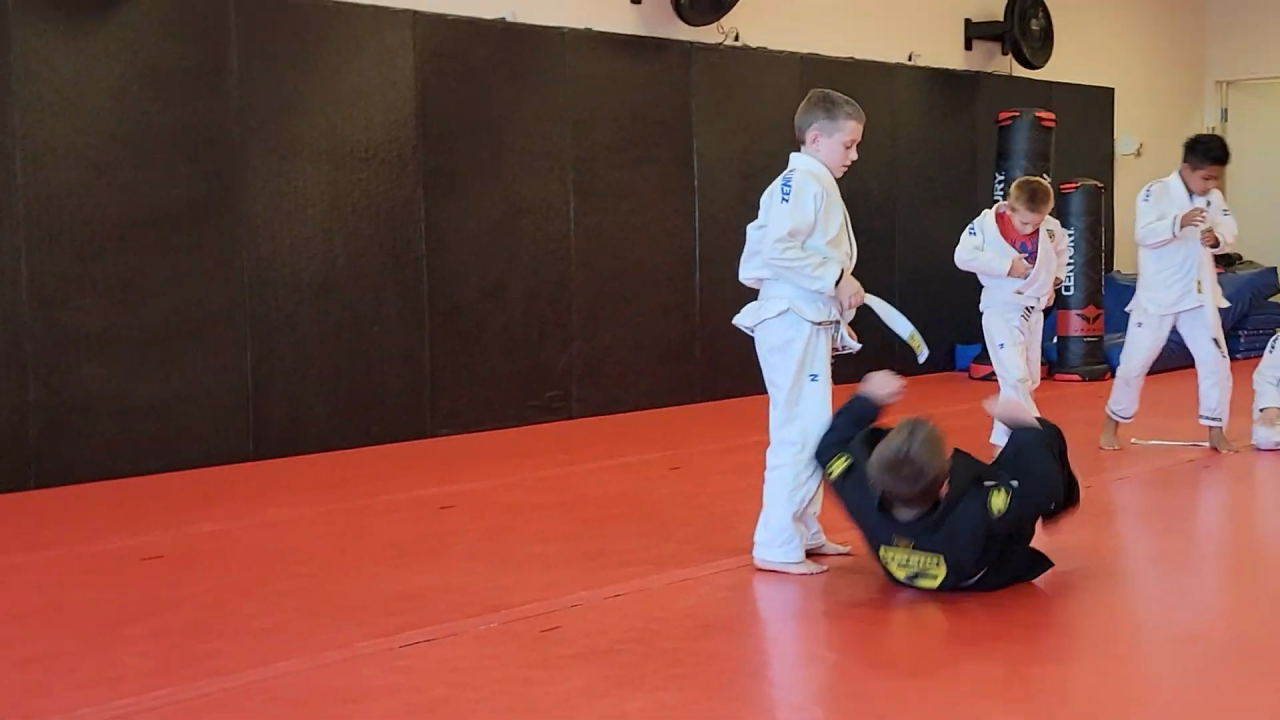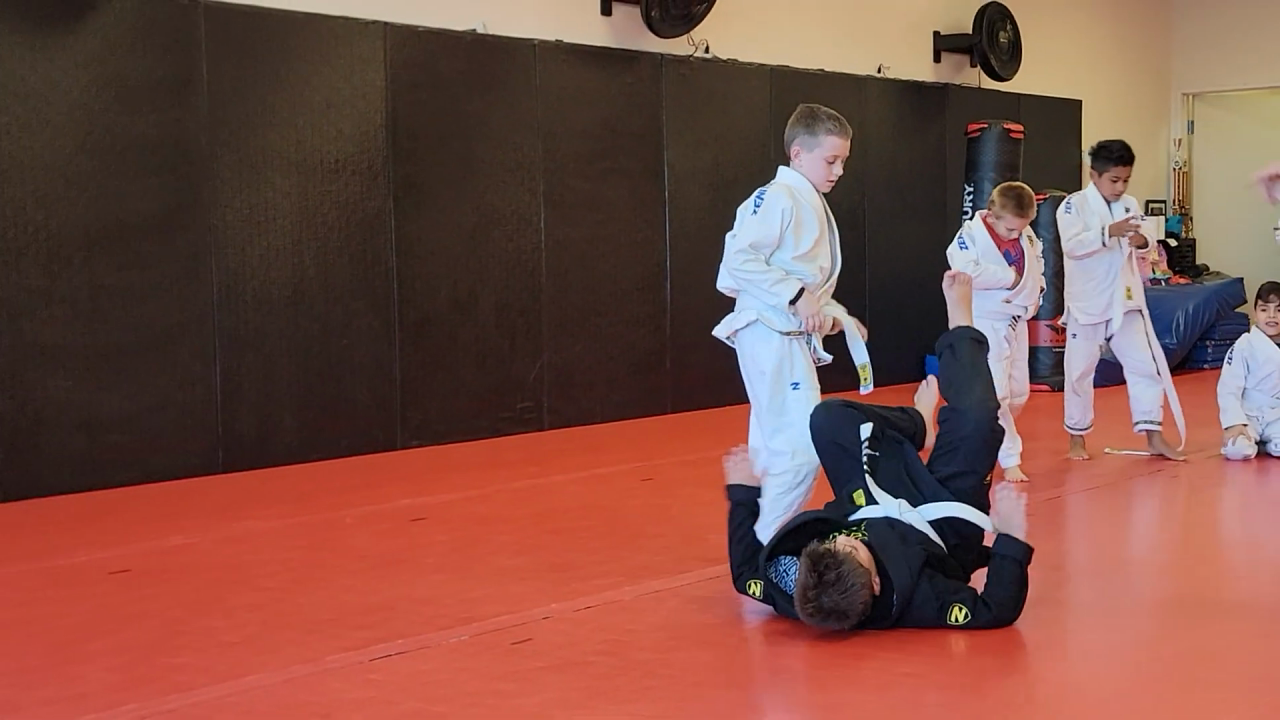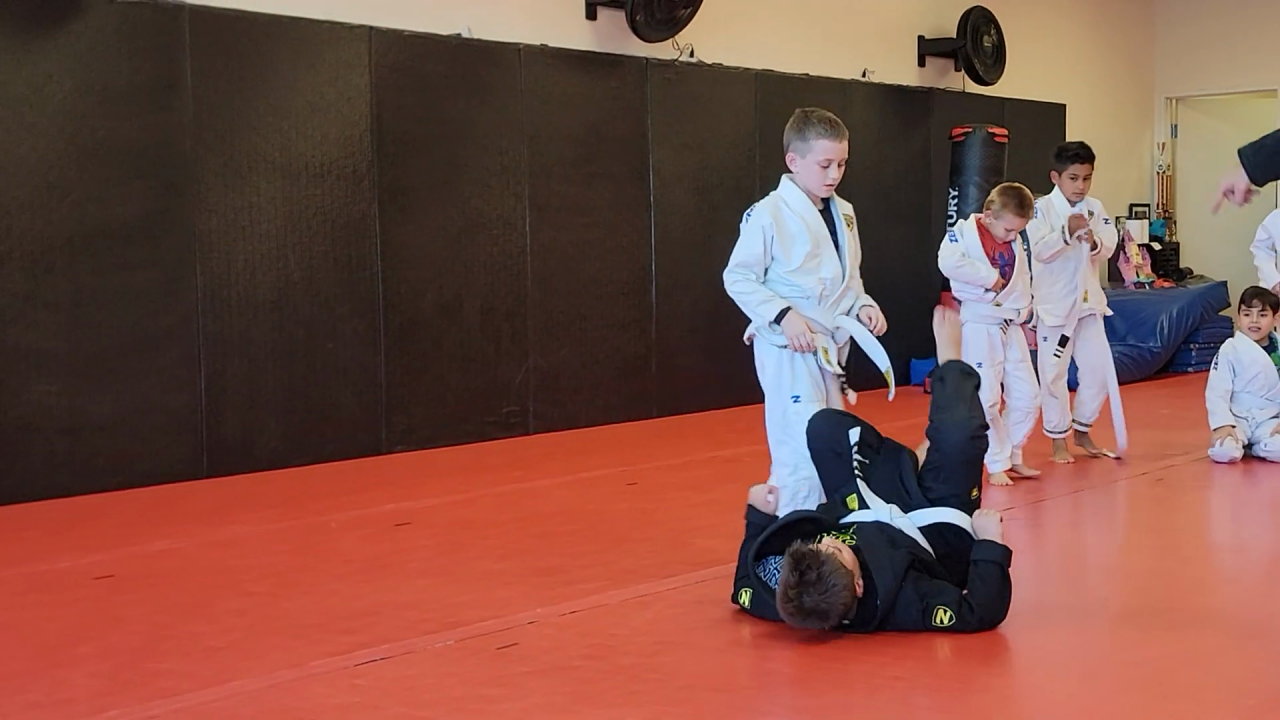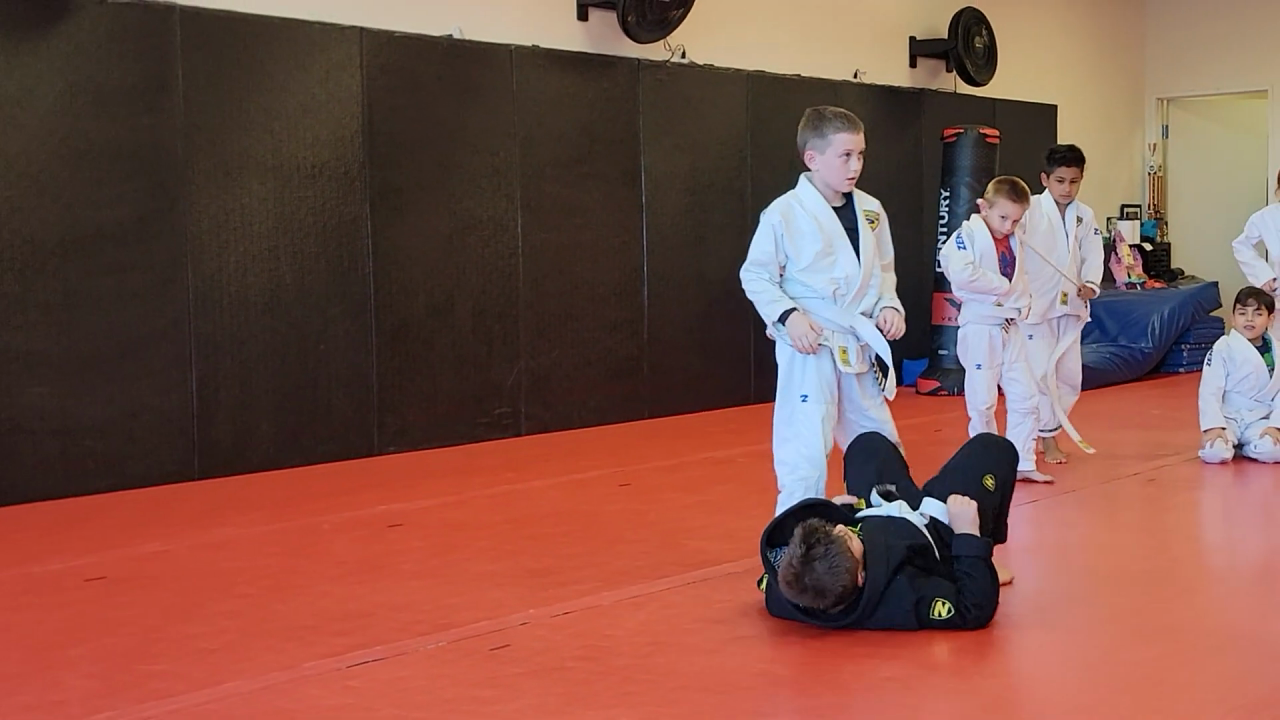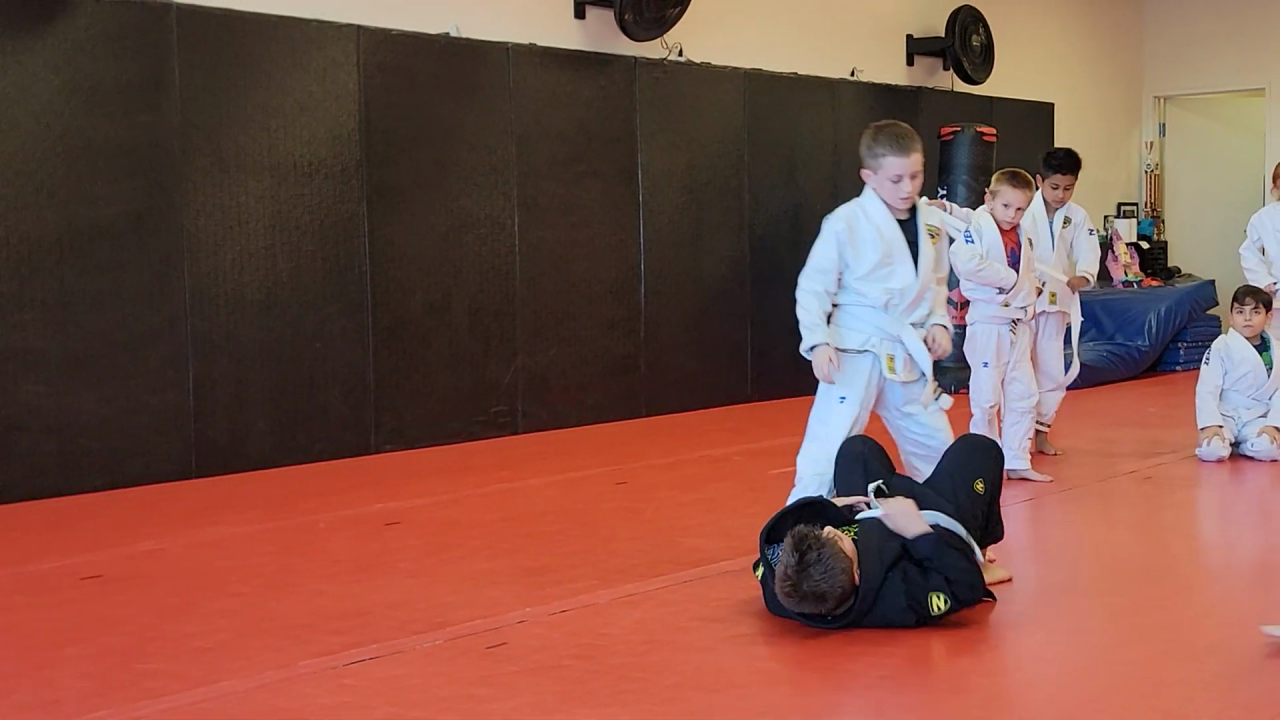
dt=0.3s
person 1, frame 1
left shoulder: (816, 185)
right shoulder: (802, 182)
right elbow: (777, 249)
left wrist: (837, 314)
right wrist: (838, 278)
left hip: (809, 325)
right hip: (793, 326)
left knee: (810, 434)
right knee: (802, 435)
left ankle: (803, 532)
right ankle: (777, 545)
person 1, frame 2
left shoulder: (812, 204)
right shoulder: (776, 198)
right elbow: (739, 262)
left wrist: (833, 313)
right wrist: (796, 296)
left hip: (791, 337)
right hip: (770, 336)
left knee: (777, 443)
right knee: (802, 441)
left ankle: (771, 537)
right ankle: (766, 541)
person 1, frame 3
left shoulder: (842, 212)
right shoulder: (768, 214)
right elbow: (738, 278)
left wrist: (863, 304)
right wrist: (783, 315)
left hip: (828, 347)
right hip: (787, 349)
right knee: (804, 449)
person 1, frame 4
left shoulder: (870, 209)
right shoulder: (784, 213)
left elbow: (883, 270)
right elbow: (755, 276)
left wrist: (889, 306)
right wrist: (788, 314)
left hip: (857, 345)
right hip: (808, 347)
left knee: (879, 438)
right knee: (808, 449)
person 1, frame 5
left shoulder: (930, 221)
right shoulder: (846, 223)
right elbow: (813, 286)
left wrist: (939, 322)
right wrist: (818, 341)
left hip: (907, 354)
right hip: (855, 352)
left knee: (936, 445)
right knee: (829, 447)
person 2, frame 1
left shoulder: (1214, 199)
right shoulder: (1154, 193)
left elbow: (1229, 235)
right elbow: (1144, 234)
left wrist: (1217, 238)
right wrist: (1179, 224)
left hip: (1199, 295)
right hip: (1156, 296)
left knee: (1216, 361)
right knee: (1136, 361)
left ankle: (1215, 429)
right ankle: (1113, 422)
person 2, frame 2
left shoulder: (1129, 205)
right shoulder: (1073, 205)
left elbow: (1150, 240)
right elbow: (1072, 245)
left wrist: (1143, 241)
right wrist: (1108, 232)
left hip: (1124, 302)
right hip: (1087, 304)
left knee: (1144, 364)
right knee: (1079, 371)
left ankle: (1154, 436)
right ankle: (1077, 438)
person 2, frame 3
left shoulder: (1095, 207)
right shoulder: (1041, 208)
left elbow: (1110, 241)
right elbow: (1041, 251)
left wrist: (1095, 242)
right wrist: (1068, 233)
left hip: (1089, 302)
right hip: (1053, 304)
left knee: (1098, 370)
right knee: (1054, 374)
left ankle: (1081, 432)
right ankle: (1058, 440)
person 2, frame 4
left shoulder: (1085, 214)
right shoulder: (1029, 208)
left elbow: (1093, 255)
left wrist: (1090, 285)
left hip: (1071, 305)
right hip: (1036, 304)
left knee: (1070, 375)
right knee: (1042, 372)
left ankle: (1052, 431)
right ankle: (1048, 437)
person 2, frame 5
left shoulder: (1078, 215)
left elbow: (1089, 252)
left wrist: (1084, 276)
left hip: (1055, 301)
left knee: (1052, 370)
left ankle: (1040, 429)
person 3, frame 1
left shoulder: (1051, 228)
right shoulder: (987, 223)
left elbow: (1061, 250)
right elbow: (964, 256)
left wrist: (1054, 278)
right wrist: (1007, 264)
left hip: (1033, 313)
right hip: (1001, 312)
left knee: (1029, 380)
right knee: (1015, 379)
left ankle: (1003, 438)
person 3, frame 2
left shoulder: (1027, 235)
right shoulder: (971, 233)
left elbow: (1036, 259)
right elbow: (965, 273)
left wrist: (1036, 289)
right wrist: (1008, 276)
left hip: (1018, 323)
right hip: (987, 324)
left knee: (1018, 395)
right knee: (996, 397)
right ankle: (1010, 460)
person 3, frame 3
left shoulder: (1013, 241)
right shoulder: (963, 232)
right elbow: (950, 264)
left wrist: (1023, 302)
right wrist: (990, 277)
left hip: (1012, 327)
right hip: (979, 327)
left knee: (1028, 396)
right knee: (987, 401)
left ankle: (1010, 454)
right ankle: (994, 463)
person 3, frame 4
left shoulder: (1012, 239)
right shoulder: (967, 235)
right elbow: (960, 273)
left wrist: (1021, 303)
right wrist: (1001, 284)
left hip: (1011, 328)
right hip: (979, 328)
left knee: (1025, 397)
right knee: (982, 403)
left ankle: (1022, 463)
person 3, frame 5
left shoulder: (1021, 237)
right shoulder: (975, 229)
right elbow: (966, 265)
left wrist: (1027, 294)
right wrist: (1007, 276)
left hip: (1018, 325)
right hip: (987, 325)
left knee: (1024, 398)
right knee: (986, 399)
left ankle: (1018, 462)
person 4, frame 1
left shoulder: (867, 502)
right shoulder: (972, 524)
left elbow: (832, 449)
right elbow: (1047, 493)
left wrist: (868, 397)
right wrist: (1025, 424)
right knee: (1038, 440)
person 4, frame 2
left shoulder: (797, 595)
right shoulder: (911, 597)
left elbow: (746, 567)
right elbow: (998, 610)
left wrist: (741, 490)
right wrist: (1012, 539)
right hip: (939, 527)
left knee: (827, 416)
right knee: (973, 425)
left ankle: (918, 423)
right ankle: (960, 325)
person 4, frame 3
left shoulder: (780, 600)
right shoulder: (900, 603)
left elbow: (745, 591)
right elbow: (984, 612)
left wrist: (758, 516)
right wrist: (990, 546)
right hip: (930, 541)
left knee: (824, 425)
right knee: (957, 439)
left ankle: (919, 459)
right ankle: (949, 367)
person 4, frame 4
left shoulder: (785, 597)
right shoulder: (902, 598)
right elbow: (976, 610)
left wrist: (827, 512)
right wrist: (970, 536)
left knee: (869, 444)
right knee: (991, 449)
person 4, frame 5
left shoulder: (781, 595)
right shoulder: (898, 596)
left elbow: (768, 555)
right elbow: (968, 588)
left wrist: (823, 509)
right wrist: (919, 532)
left knee: (857, 447)
right knee: (976, 448)
right ankle: (980, 563)
